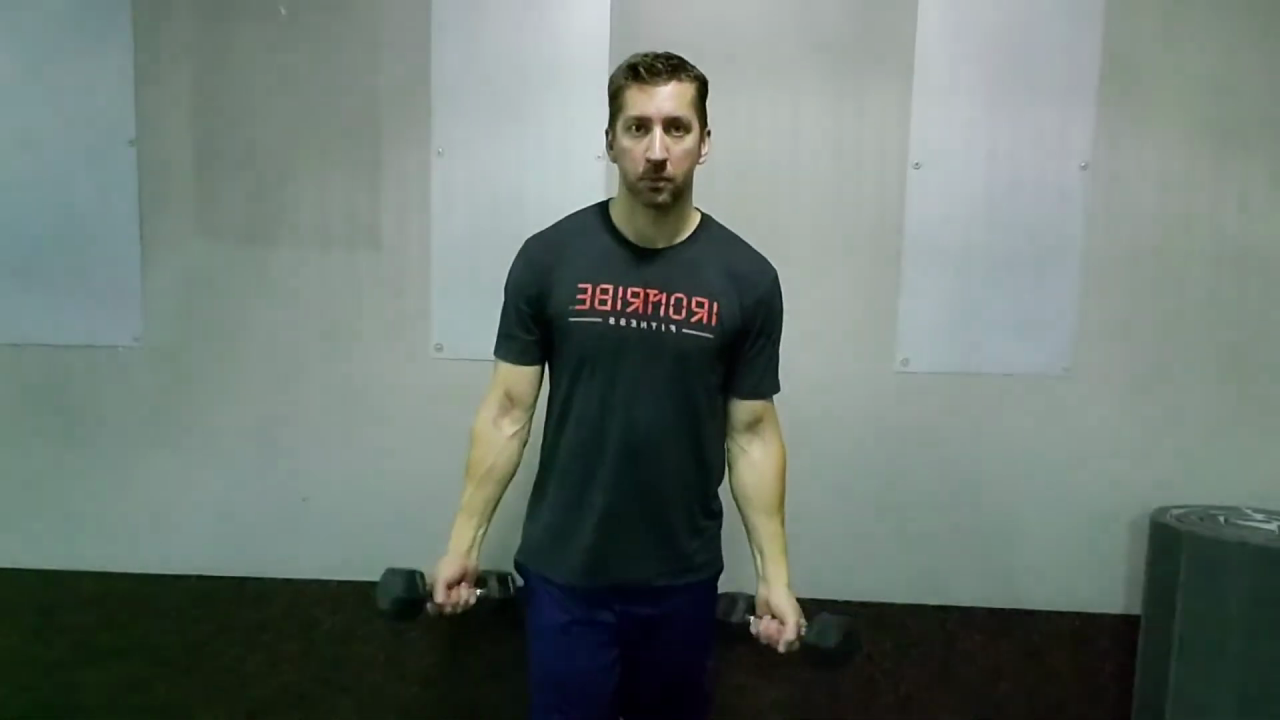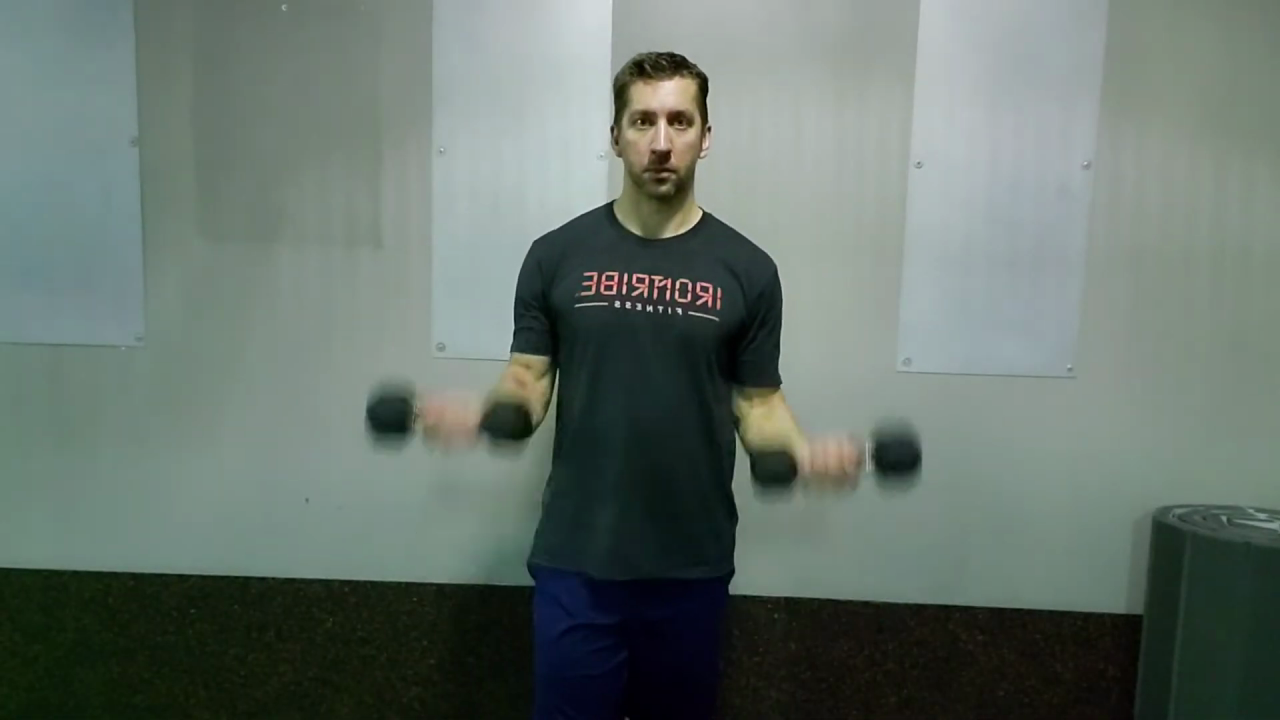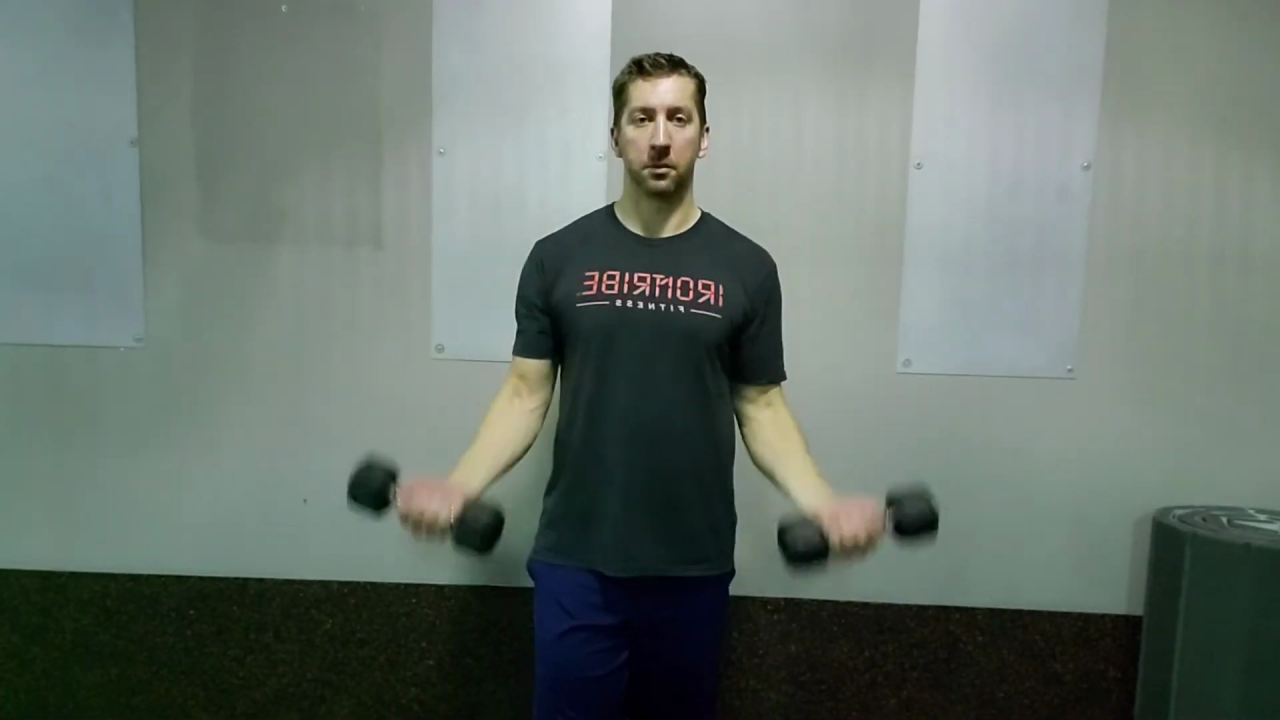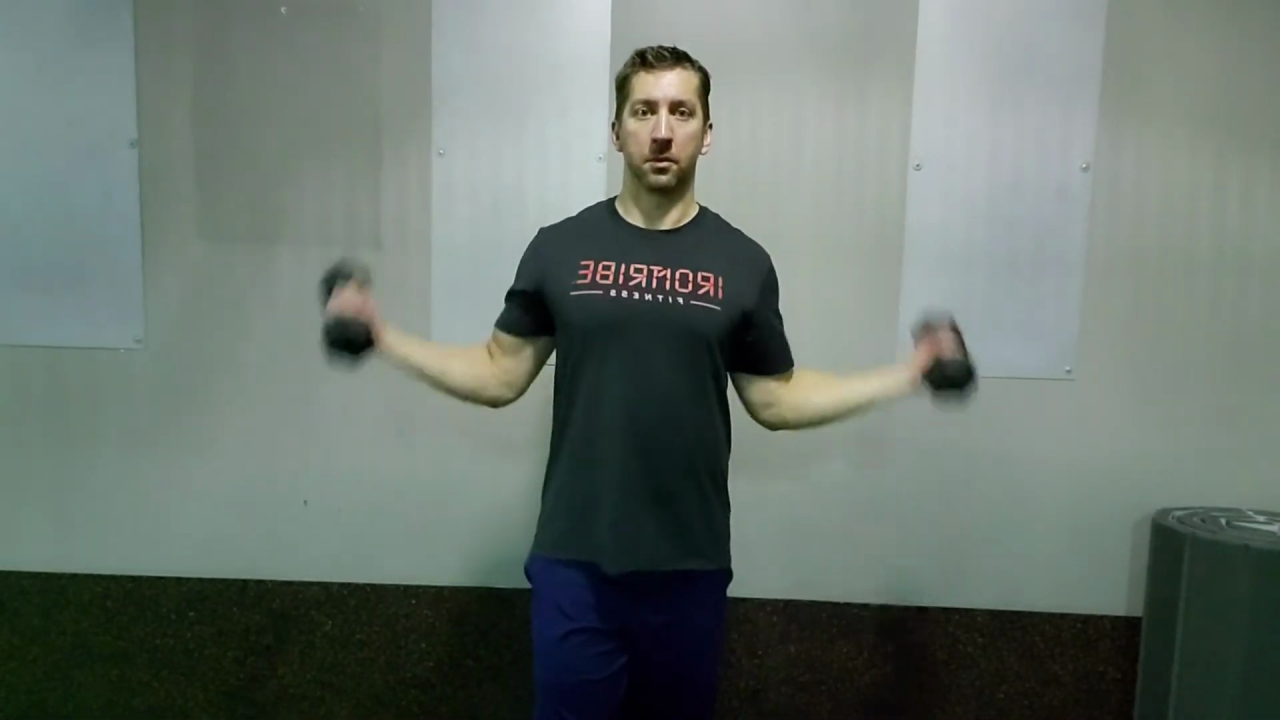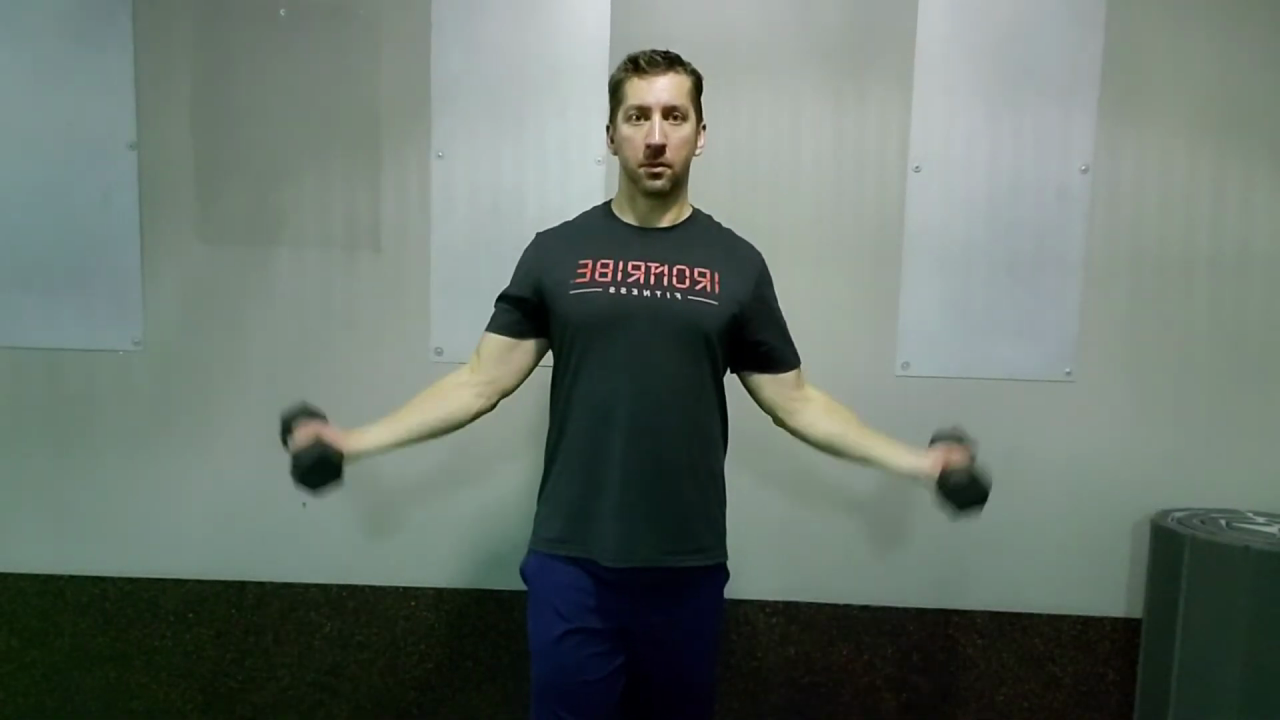
dt=1s
person 1, frame 1
left shoulder: (746, 277)
right shoulder: (548, 258)
left elbow: (752, 432)
right elbow: (507, 412)
left wrist: (773, 574)
right wrist: (463, 543)
left hip: (682, 573)
right hip: (566, 568)
person 1, frame 2
left shoulder: (746, 269)
right shoulder: (557, 255)
left elbow: (758, 408)
right elbow: (528, 397)
left wrist: (802, 452)
right wrist: (482, 413)
left hip: (692, 562)
right hip: (577, 558)
person 1, frame 3
left shoulder: (746, 267)
right shoulder: (558, 257)
left elbow: (760, 407)
right elbow: (525, 394)
left wrist: (821, 504)
right wrist: (459, 485)
left hip: (694, 563)
right hip: (576, 560)
person 1, frame 4
left shoulder: (742, 262)
right shoulder: (559, 248)
left elbow: (775, 401)
right elbow: (498, 377)
left wrist: (901, 377)
right wrist: (385, 336)
left hip: (690, 560)
right hip: (574, 556)
person 1, frame 5
left shoulder: (737, 262)
right shoulder: (555, 252)
left elbow: (793, 400)
right elbow: (482, 380)
left wrist: (908, 458)
right wrist: (362, 439)
left hip: (688, 560)
right hip: (572, 556)
